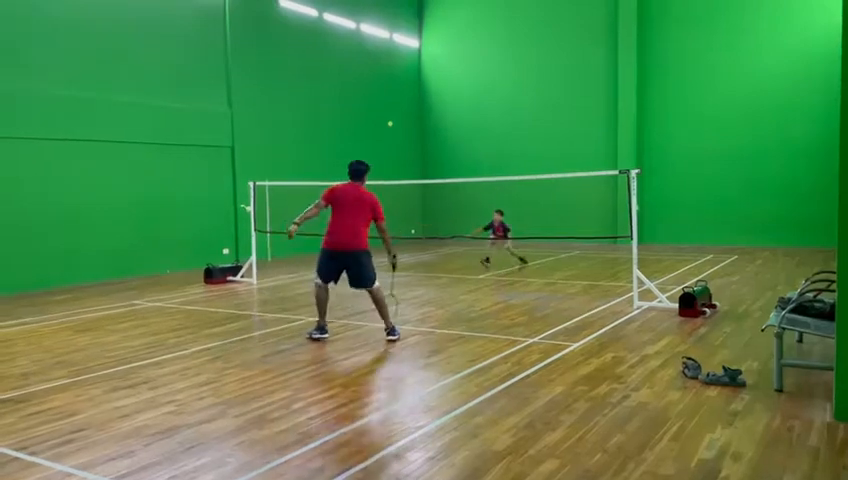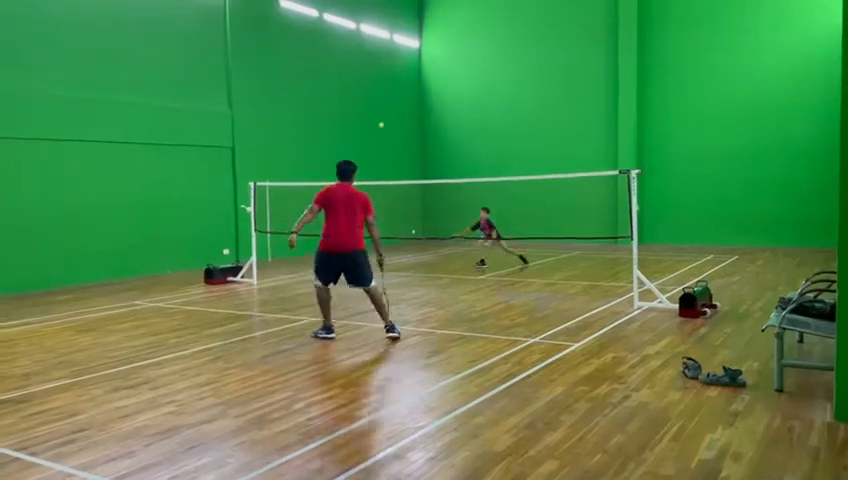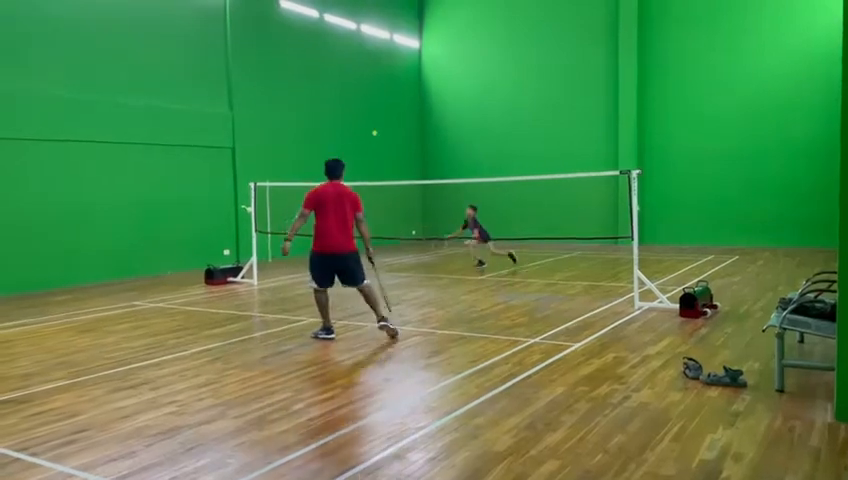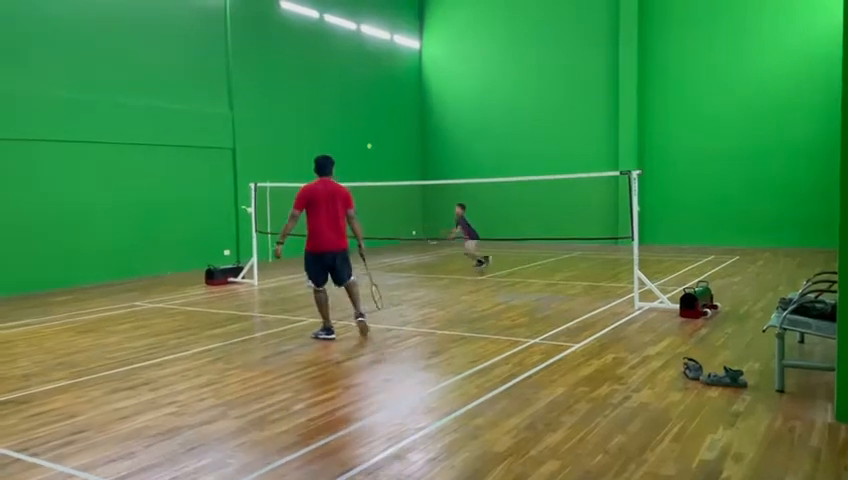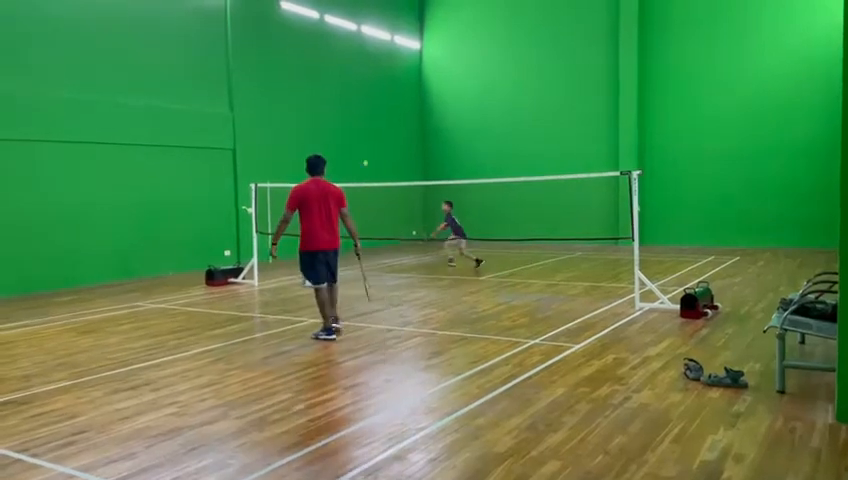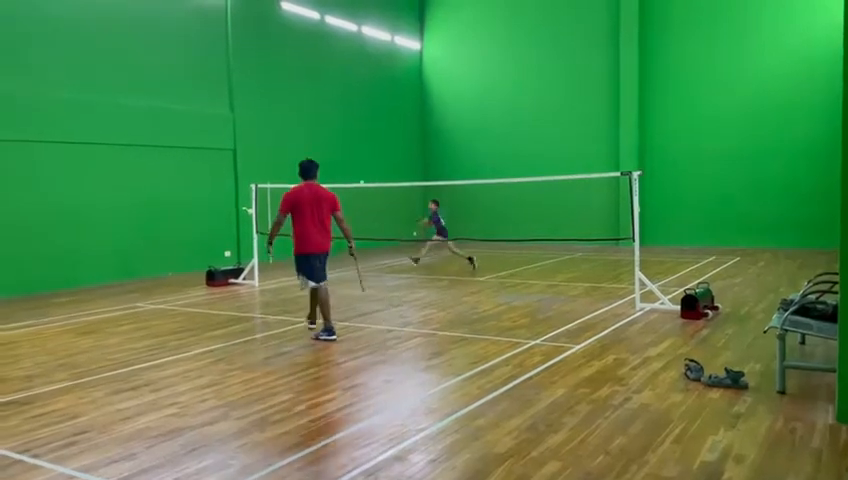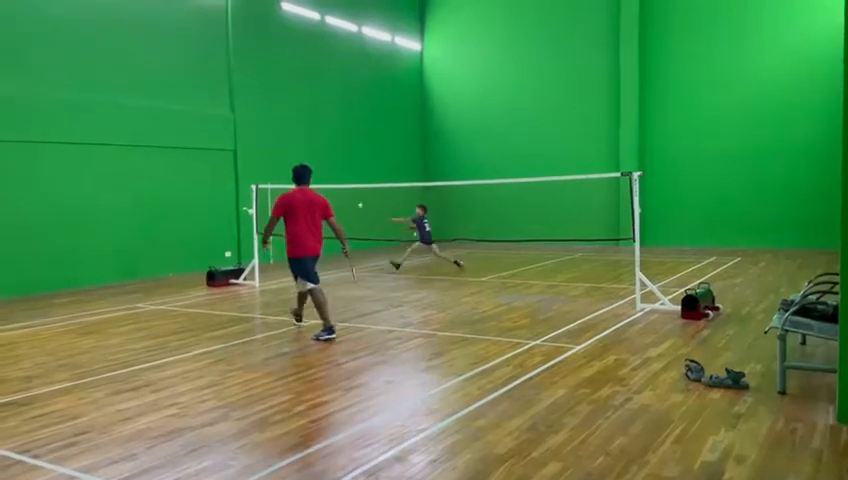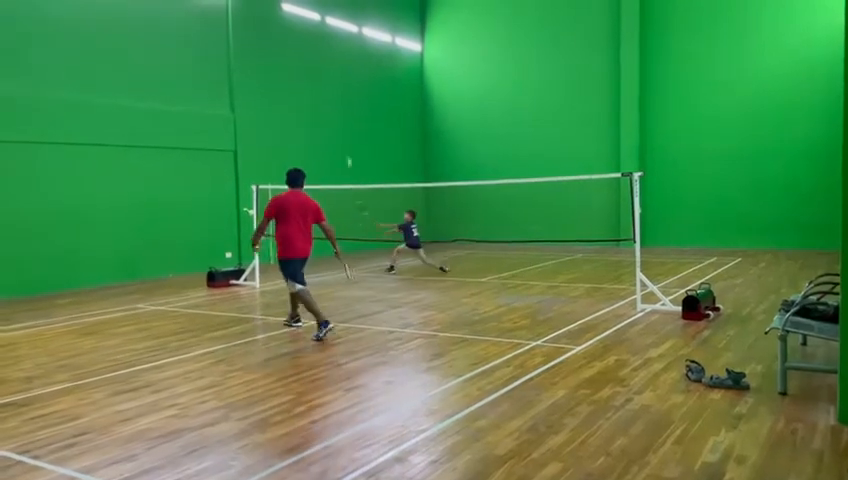
dt=0.1s
person 1, frame 1
left shoulder: (335, 191)
right shoulder: (372, 199)
left elbow: (316, 208)
right elbow: (382, 229)
left wrist: (296, 223)
right wrist: (391, 254)
left hip: (332, 247)
right hip: (358, 249)
left knee: (321, 284)
right knee: (373, 288)
left ankle: (322, 327)
right ankle: (390, 329)
person 1, frame 2
left shoulder: (327, 192)
right shoulder: (362, 197)
left elbow: (310, 213)
right elbow: (371, 226)
left wrist: (294, 232)
right wrist: (379, 252)
left hip: (329, 249)
right hip: (355, 249)
left knee: (321, 286)
right knee: (371, 287)
left ankle: (327, 327)
right ankle: (390, 326)
person 1, frame 3
left shoulder: (316, 193)
right shoulder: (352, 195)
left elbow: (302, 217)
right elbow: (361, 222)
left wrist: (288, 239)
right wrist: (369, 247)
left hip: (323, 250)
right hip: (348, 249)
left knee: (319, 288)
right knee: (363, 286)
left ankle: (327, 328)
right ankle: (383, 320)
person 1, frame 4
left shoulder: (306, 191)
right shoulder: (343, 191)
left elbow: (293, 218)
right elbow: (352, 218)
left wrist: (280, 242)
right wrist: (361, 242)
left hip: (315, 248)
right hip: (339, 246)
left knee: (319, 287)
right knee: (349, 281)
left ankle: (327, 328)
right ankle: (359, 314)
person 1, frame 5
left shoulder: (299, 191)
right shoulder: (336, 191)
left elbow: (286, 219)
right elbow: (346, 217)
left wrist: (274, 242)
right wrist: (356, 241)
left hip: (310, 246)
right hip: (332, 245)
left knee: (319, 285)
right knee: (331, 283)
left ankle: (328, 328)
right ankle: (335, 319)
person 1, frame 6
left shoulder: (292, 195)
right shoulder: (329, 195)
left elbow: (279, 221)
right elbow: (341, 221)
left wrist: (270, 242)
right wrist: (351, 242)
left hip: (304, 248)
right hip: (323, 247)
left knee: (318, 285)
right knee: (318, 283)
left ankle: (329, 328)
right ankle: (312, 318)
person 1, frame 7
left shoulder: (285, 198)
right shoulder: (320, 200)
left elbow: (271, 224)
right elbow: (335, 225)
left wrist: (265, 241)
right wrist: (345, 245)
left hip: (298, 251)
right hip: (315, 249)
left knee: (312, 286)
right knee: (304, 282)
left ankle: (328, 327)
right ankle: (298, 312)
person 1, frame 8
left shoulder: (278, 200)
right shoulder: (312, 204)
left elbow: (262, 226)
right elbow: (326, 228)
left wrist: (254, 243)
right wrist: (336, 247)
left hip: (288, 252)
right hip: (304, 251)
left knee: (300, 288)
right knee: (295, 283)
left ankle: (323, 322)
right ankle: (294, 316)
